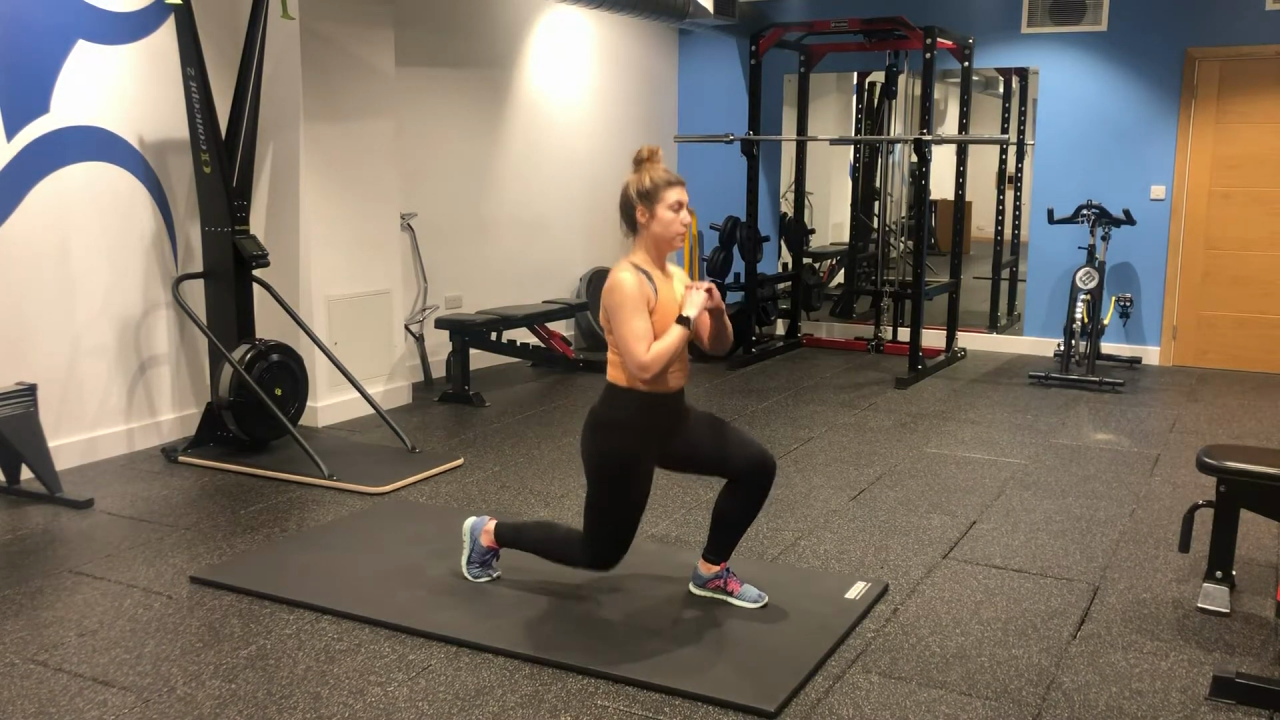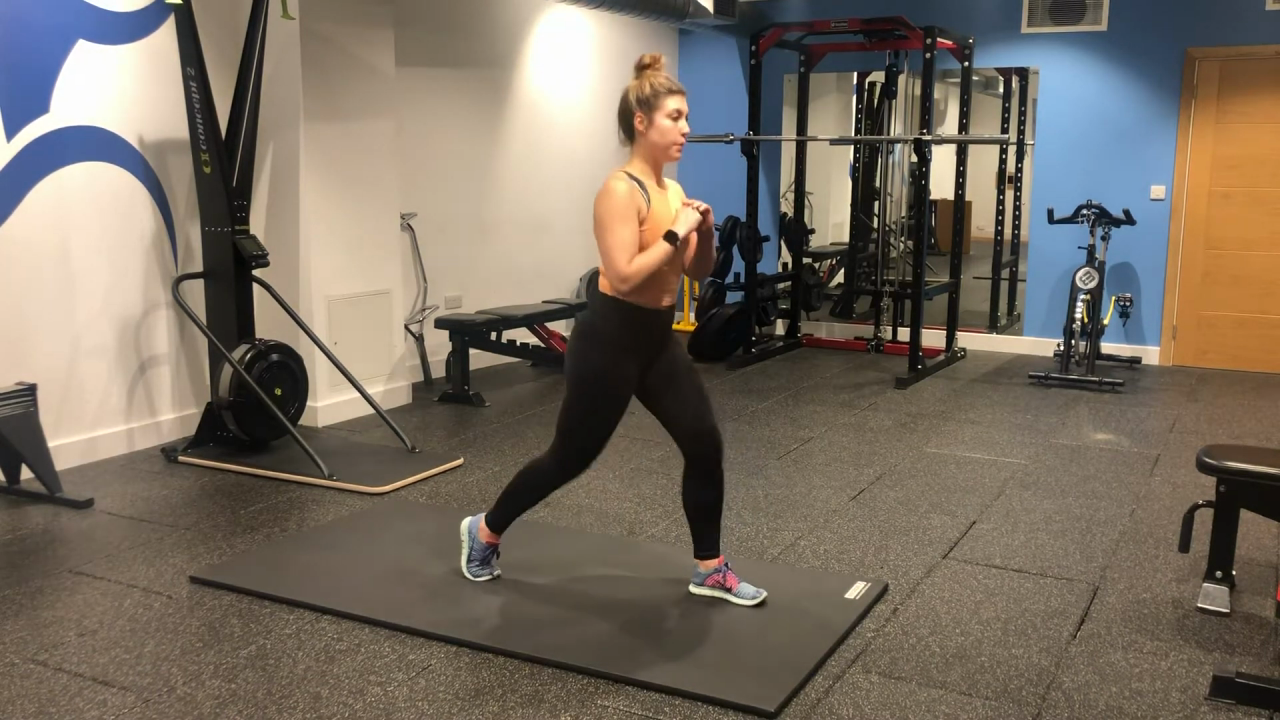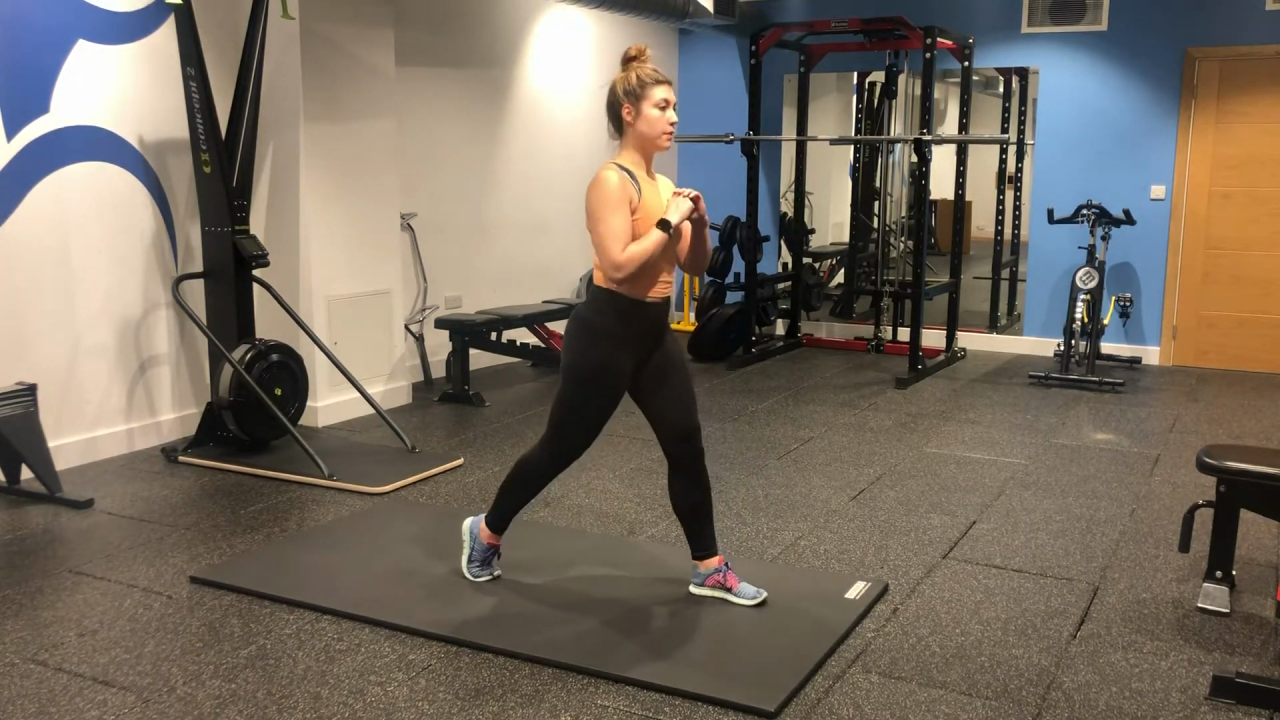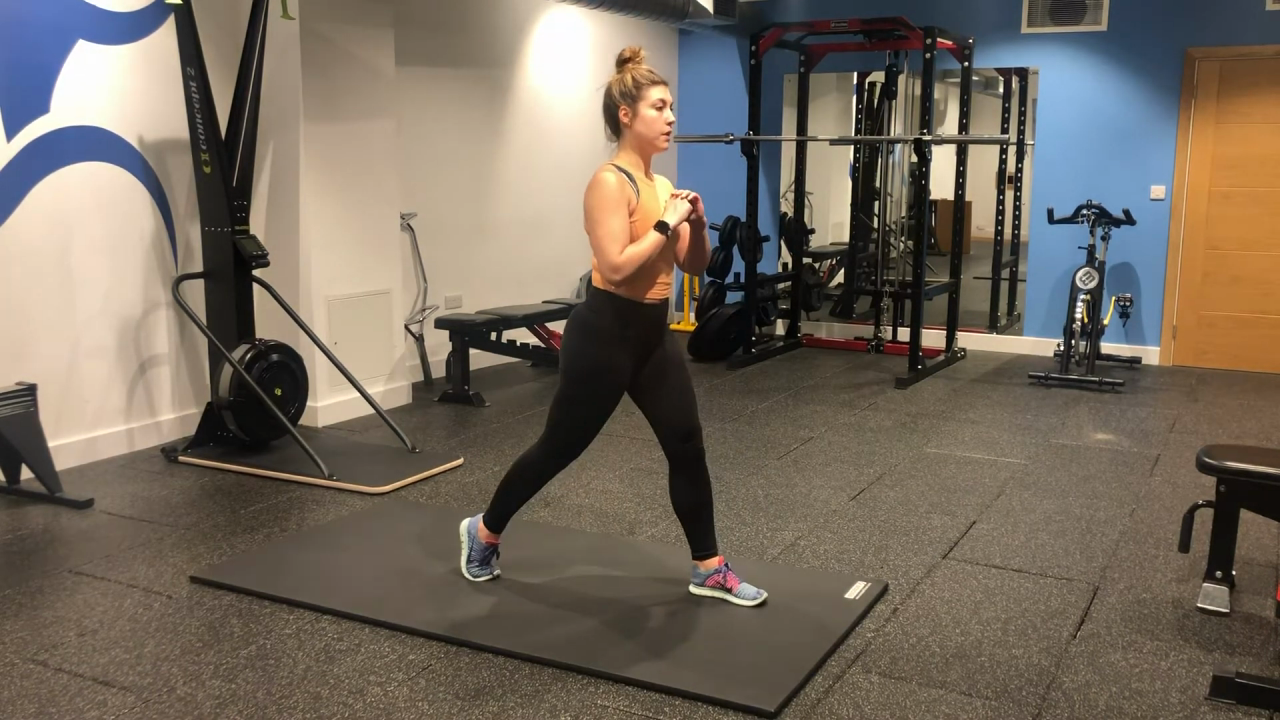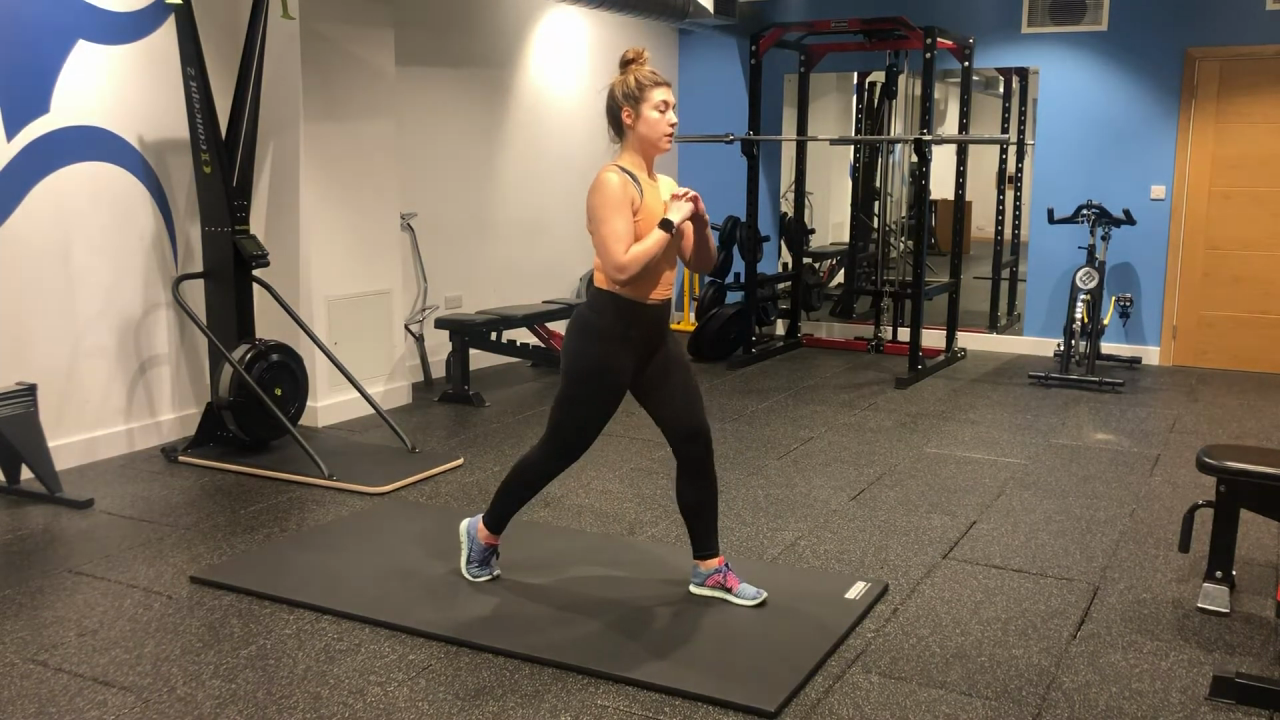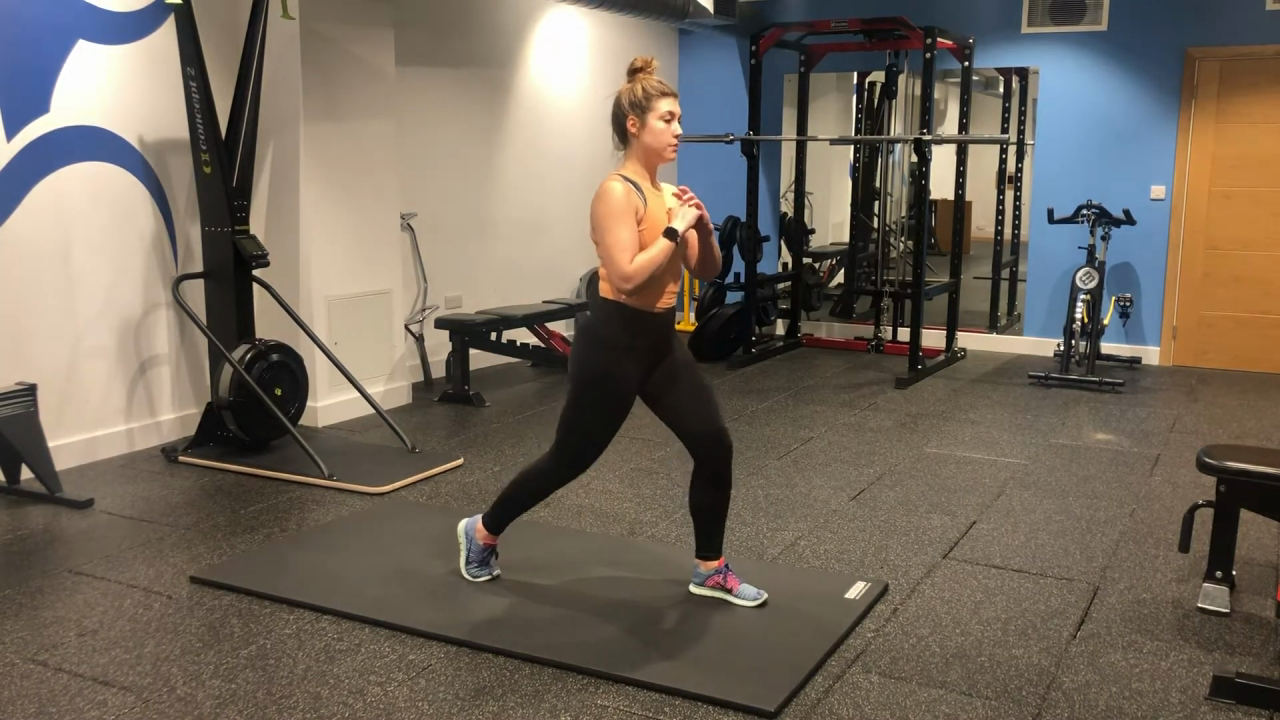
dt=0.4s
person 1, frame 1
left shoulder: (675, 277)
right shoulder: (626, 282)
left elbow: (719, 347)
right elbow: (643, 367)
left wrist: (716, 311)
right wrist: (687, 316)
left hip: (672, 416)
right hip: (624, 424)
left knee: (757, 466)
right knee: (601, 553)
left ankle: (711, 571)
right ankle: (489, 532)
person 1, frame 2
left shoulder: (671, 189)
right shoulder: (620, 190)
left elbow: (698, 272)
right elbow: (624, 276)
left wrist: (705, 232)
right wrist: (676, 232)
left hip: (659, 340)
right hip: (610, 339)
left knee: (705, 445)
right knee: (569, 458)
left ankle: (709, 569)
right ankle: (484, 531)
person 1, frame 3
left shoulder: (662, 184)
right shoulder: (611, 181)
left elbow: (694, 266)
right elbow: (618, 266)
left wrist: (698, 222)
right wrist: (669, 221)
left hip: (654, 332)
right hip: (606, 331)
left knee: (687, 447)
right knee: (561, 448)
left ankle: (709, 569)
right ankle: (485, 532)
person 1, frame 4
left shoulder: (661, 184)
right shoulder: (609, 182)
left elbow: (694, 265)
right elbow: (616, 267)
left wrist: (696, 222)
right wrist: (667, 223)
left hip: (653, 333)
right hip: (604, 333)
left knee: (688, 447)
right knee: (559, 448)
left ankle: (709, 569)
right ankle: (484, 531)
person 1, frame 5
left shoulder: (665, 184)
right shoulder: (613, 183)
left elbow: (702, 264)
right elbow: (621, 267)
left wrist: (698, 219)
right wrist: (671, 221)
left hip: (655, 334)
right hip: (606, 333)
left knee: (696, 444)
right knee: (561, 449)
left ankle: (709, 569)
right ankle: (484, 532)
person 1, frame 6
left shoulder: (666, 193)
right shoulder: (617, 193)
left elbow: (707, 273)
right elbow: (626, 277)
left wrist: (702, 227)
right wrist: (675, 230)
left hip: (662, 342)
right hip: (613, 342)
left knee: (714, 447)
right knee: (570, 459)
left ankle: (711, 568)
right ankle: (482, 531)
